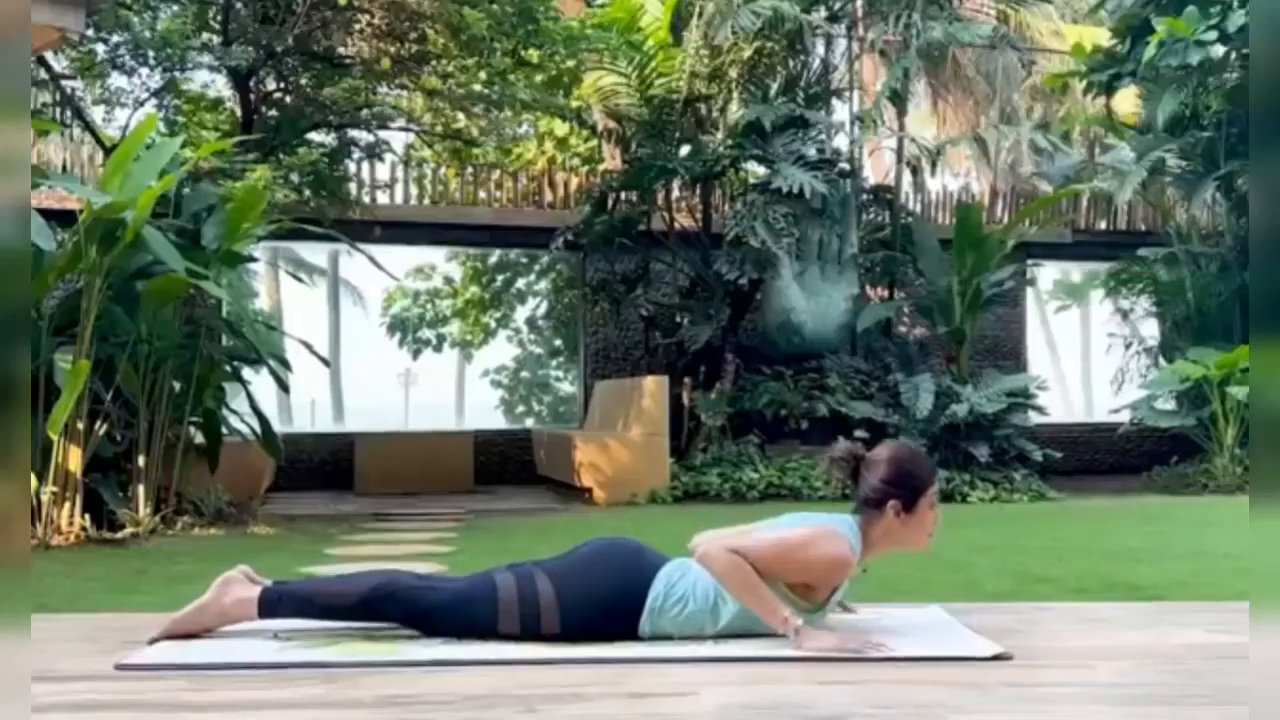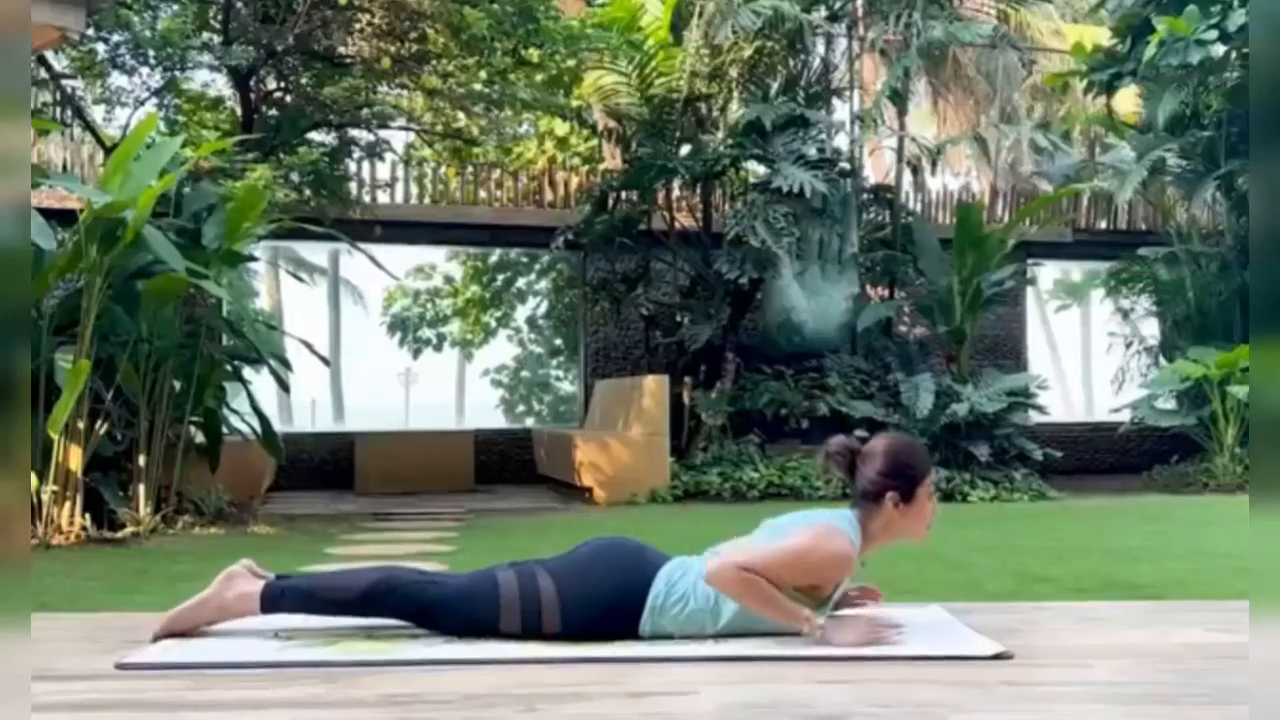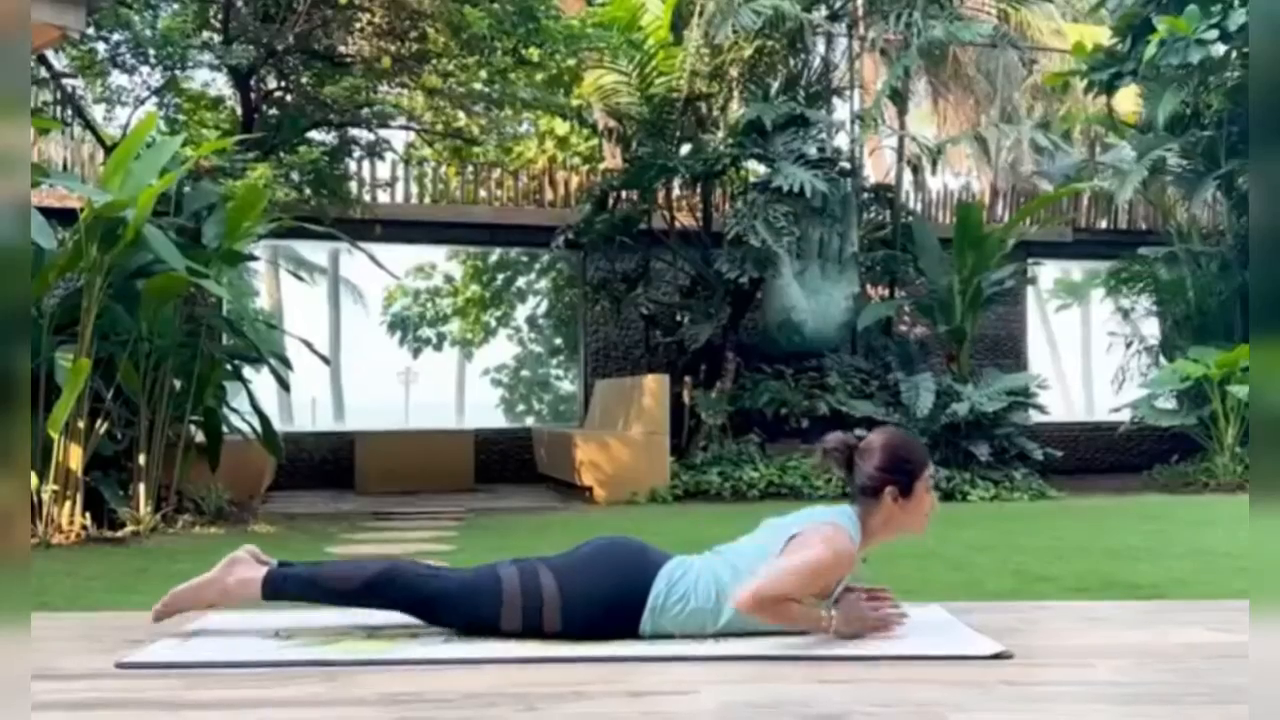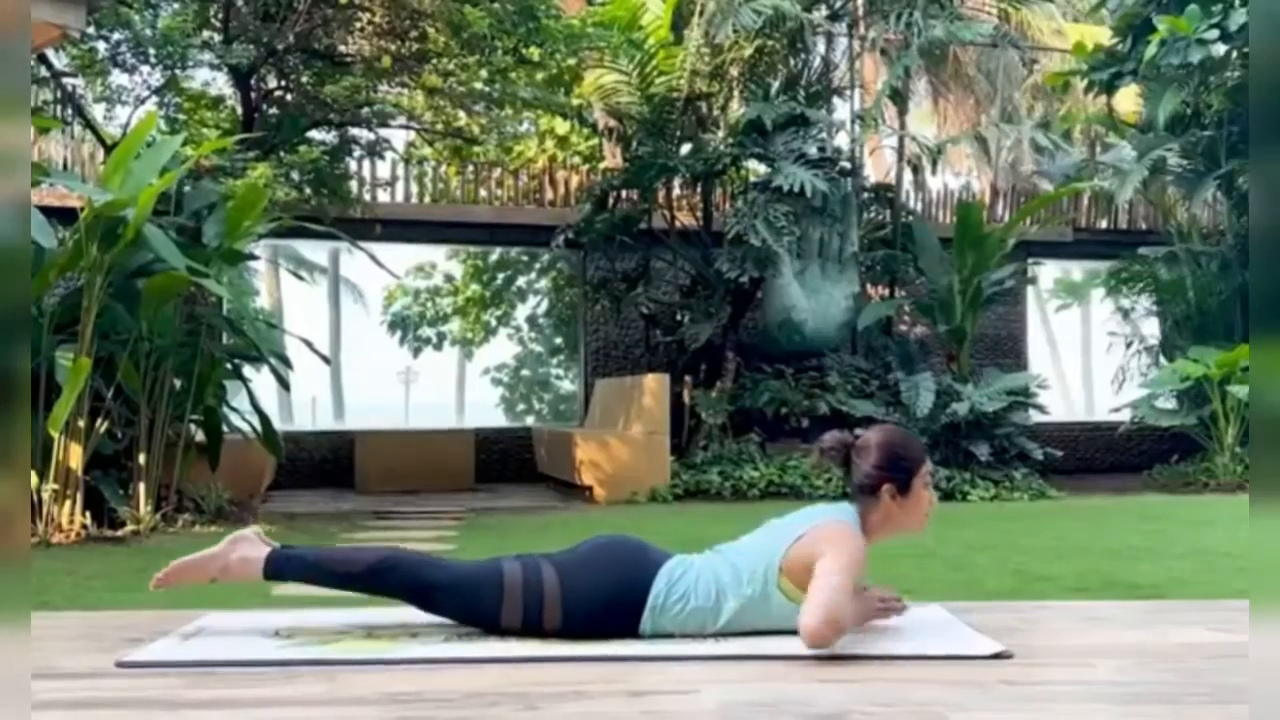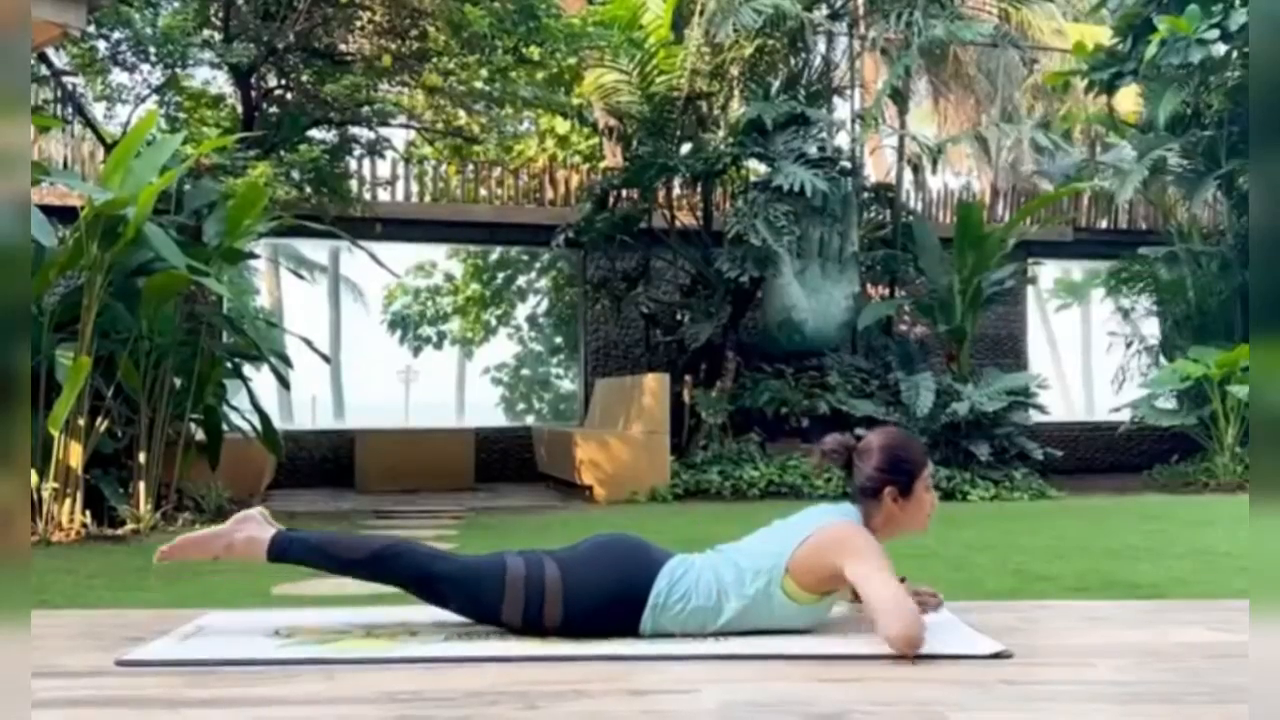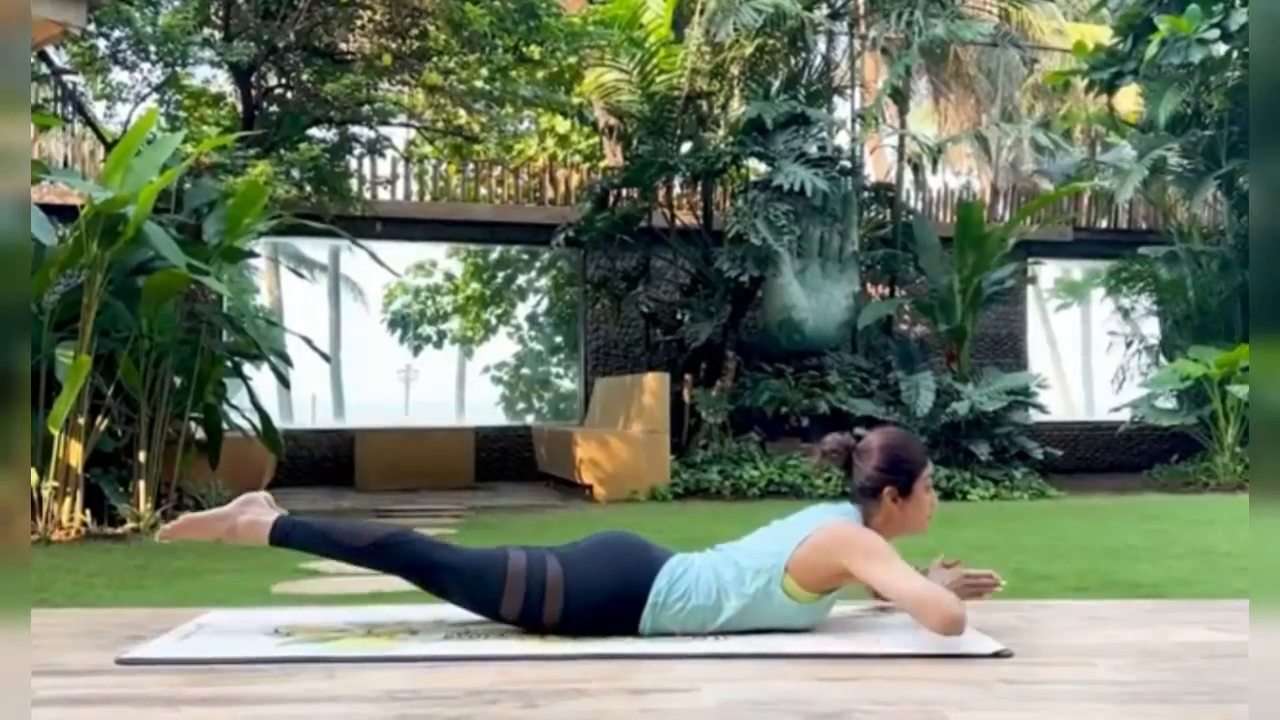
dt=0.2s
person 1, frame 1
left shoulder: (828, 530)
right shoulder: (834, 549)
right elbow: (709, 546)
left wrist: (800, 602)
right wrist: (798, 627)
left hip: (624, 573)
right hip: (615, 598)
left knee: (439, 595)
right knee: (427, 605)
left ankle: (258, 584)
right ankle: (247, 601)
person 1, frame 2
left shoulder: (828, 523)
right shoulder: (836, 546)
right elbow: (720, 569)
left wrist: (823, 598)
right wrist: (814, 626)
left hip: (624, 573)
right hip: (616, 600)
left knee: (443, 595)
right knee: (428, 603)
left ankle: (263, 581)
right ankle: (252, 597)
person 1, frame 3
left shoulder: (826, 520)
right shoulder: (840, 544)
right elbow: (746, 600)
left wrist: (833, 597)
right wrist: (833, 623)
left hip: (626, 574)
right hip: (616, 601)
left knee: (446, 590)
right knee: (431, 596)
left ankle: (265, 567)
right ankle: (253, 580)
person 1, frame 4
left shoulder: (827, 517)
right shoulder: (847, 542)
right elbow: (814, 631)
left wrist: (847, 598)
right wrist: (851, 613)
left hip: (626, 571)
right hip: (619, 598)
left knee: (445, 579)
right knee: (433, 583)
left ankle: (266, 547)
right ankle: (256, 560)
person 1, frame 5
left shoulder: (835, 517)
right shoulder: (857, 542)
right elbow: (902, 638)
left wrist: (881, 596)
right wrist: (893, 605)
left hip: (629, 571)
right hip: (621, 596)
left knee: (444, 578)
right knee: (437, 577)
left ankle: (265, 531)
right ankle: (258, 541)
person 1, frame 6
left shoulder: (837, 517)
right shoulder: (857, 539)
left elbow: (854, 585)
right elbow: (947, 621)
left wrist: (926, 582)
right wrist: (938, 591)
left hip: (631, 571)
right hip: (621, 598)
left knee: (444, 569)
right knee: (438, 566)
left ankle: (265, 515)
right ankle: (261, 526)
